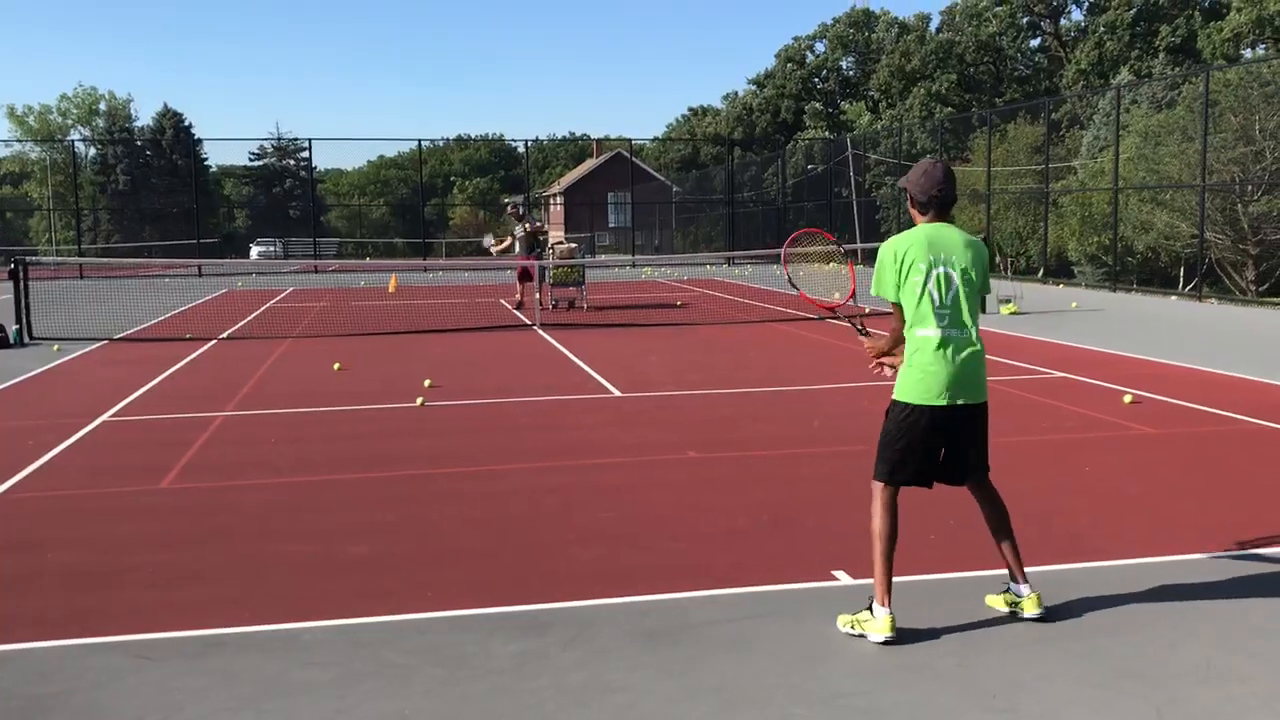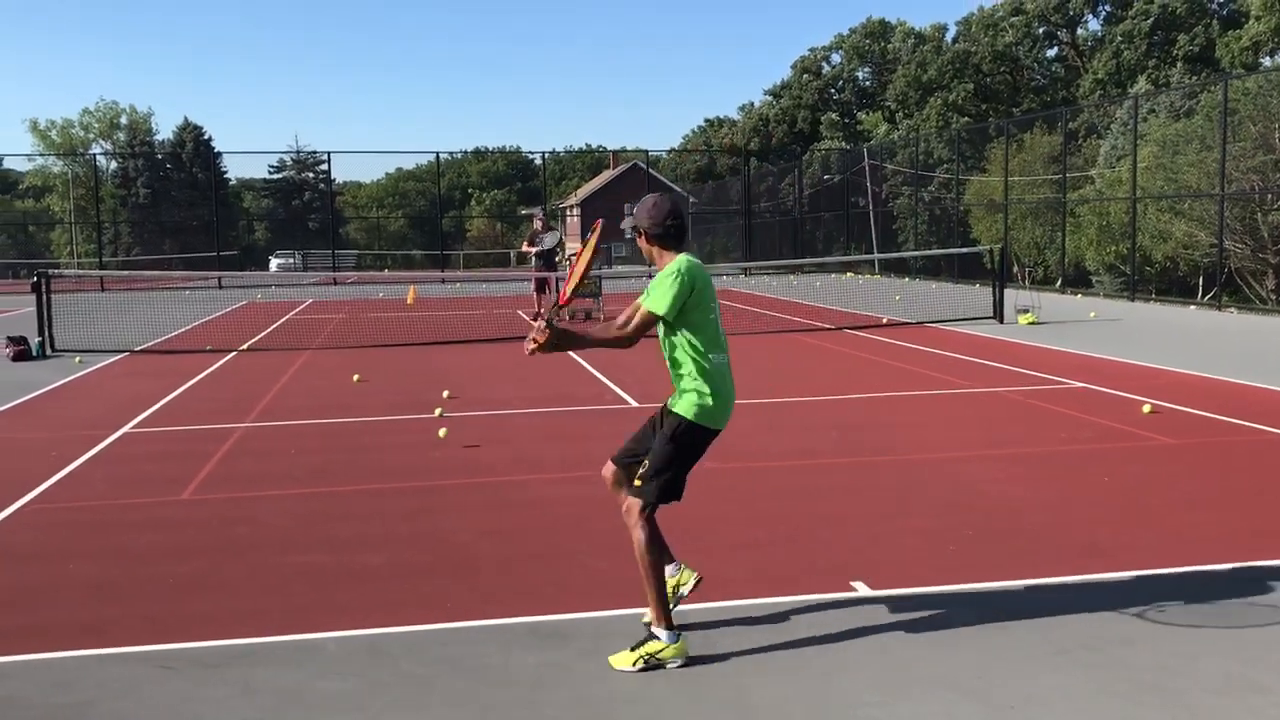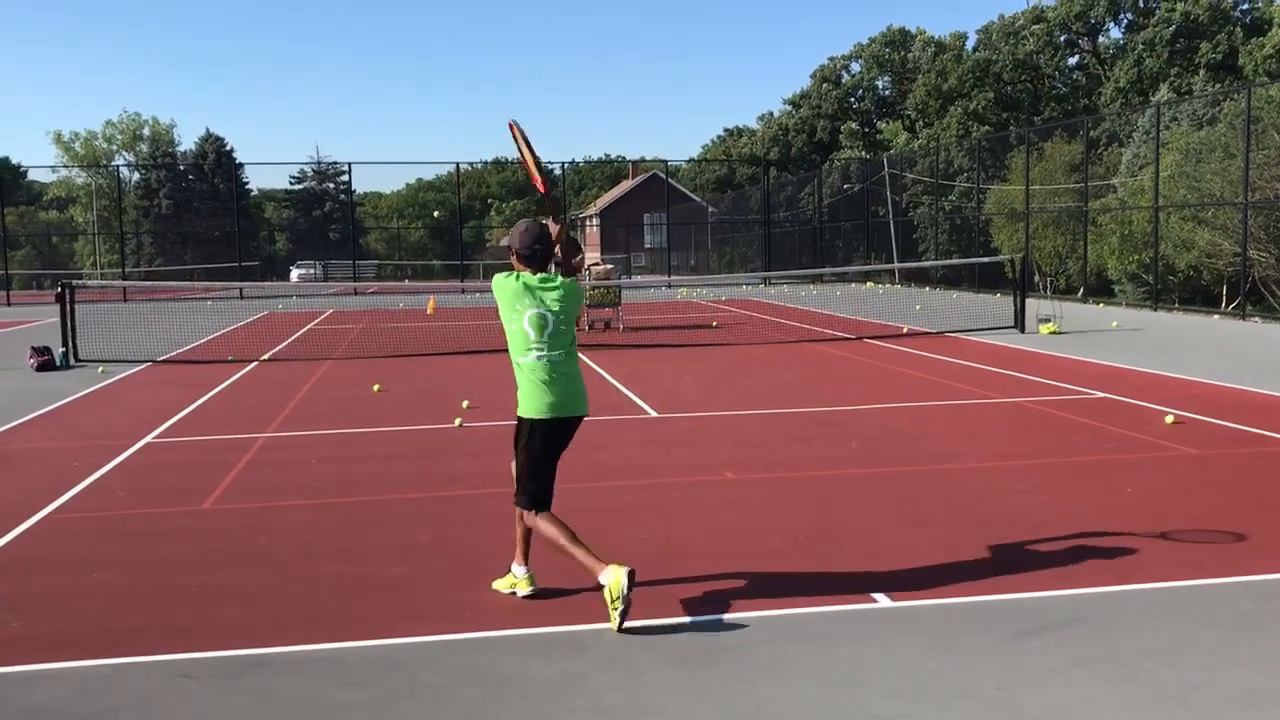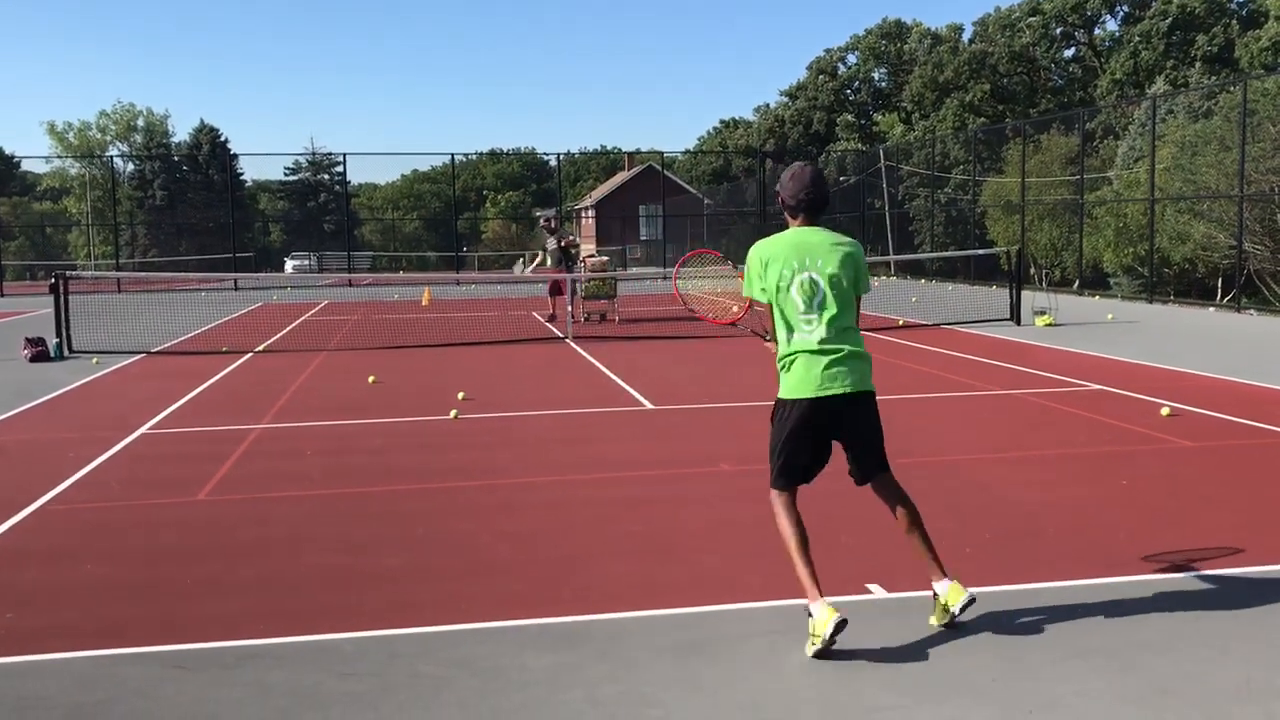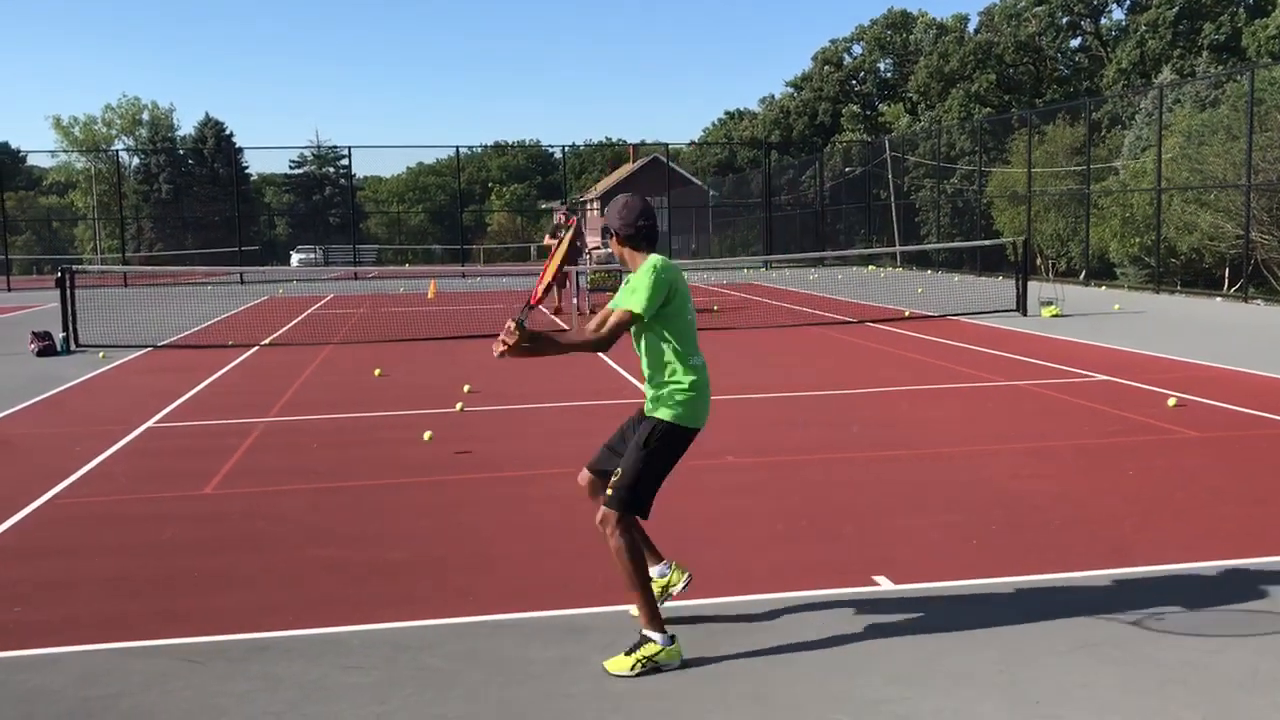
dt=1s
person 1, frame 1
left shoulder: (896, 248)
right shoulder: (975, 248)
left elbow: (902, 326)
left wrist: (879, 349)
left hip: (922, 388)
right hip: (970, 384)
left knee: (884, 488)
right knee: (978, 481)
left ankle: (880, 610)
right ankle: (1023, 589)
person 1, frame 2
left shoulder: (678, 273)
right shoulder: (673, 273)
left elbow: (630, 333)
right elbow: (620, 327)
left wrist: (566, 340)
right wrist: (559, 335)
left hip: (698, 404)
right hip: (687, 399)
left knee: (634, 508)
right knee: (613, 473)
left ankle: (665, 636)
right ankle: (674, 573)
person 1, frame 3
left shoulder: (504, 285)
right shoulder: (570, 287)
left wrist: (549, 238)
right wrist: (558, 243)
left hip: (540, 407)
right hip: (573, 403)
left knee: (533, 511)
right knee: (521, 470)
left ankle: (610, 574)
right ankle: (520, 571)
person 1, frame 4
left shoulder: (762, 252)
right shoulder: (849, 250)
left elbow: (772, 318)
right elbow: (851, 313)
left hip: (800, 390)
right hip: (853, 383)
left knee: (781, 496)
right knee: (884, 484)
left ankle: (821, 608)
right ankle: (946, 586)
person 1, frame 5
left shoulder: (653, 272)
right shoulder: (640, 274)
left elbow: (605, 339)
right elbow: (593, 329)
left wrist: (534, 344)
right wrist: (528, 341)
left hip: (675, 408)
right hip: (661, 403)
left knee: (611, 519)
right knee: (593, 478)
left ankle: (660, 638)
right ankle: (664, 571)
